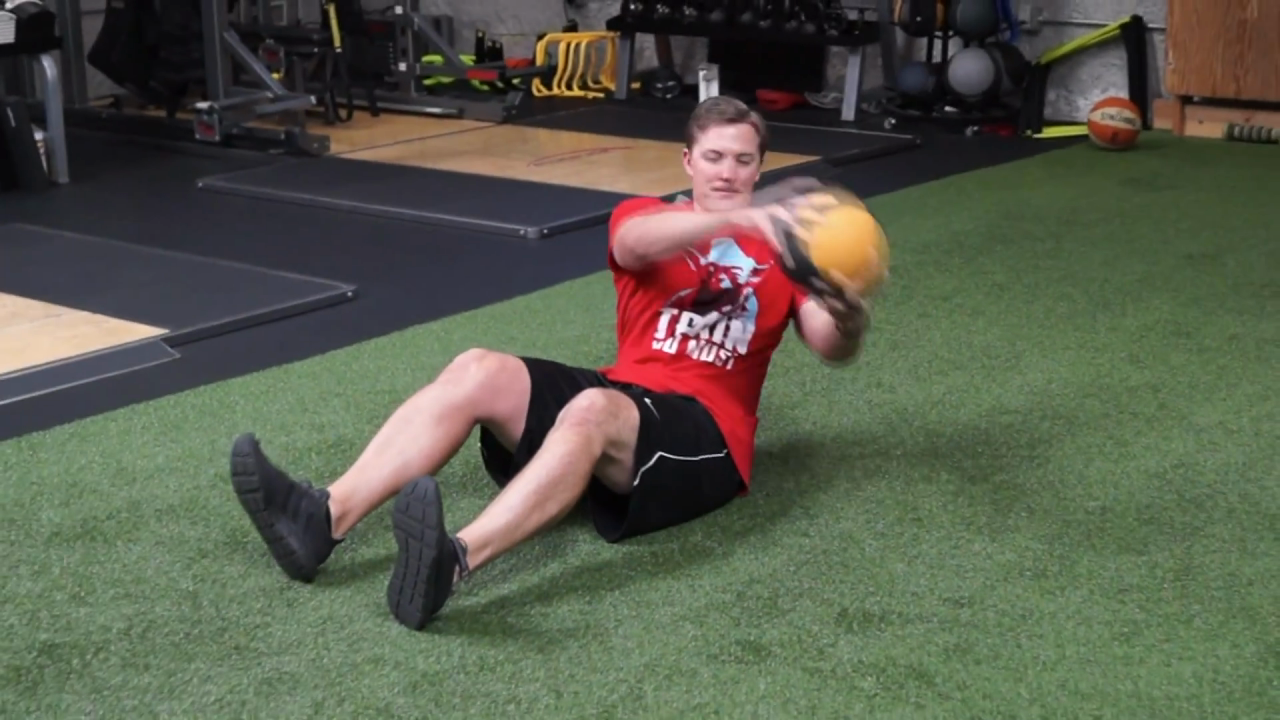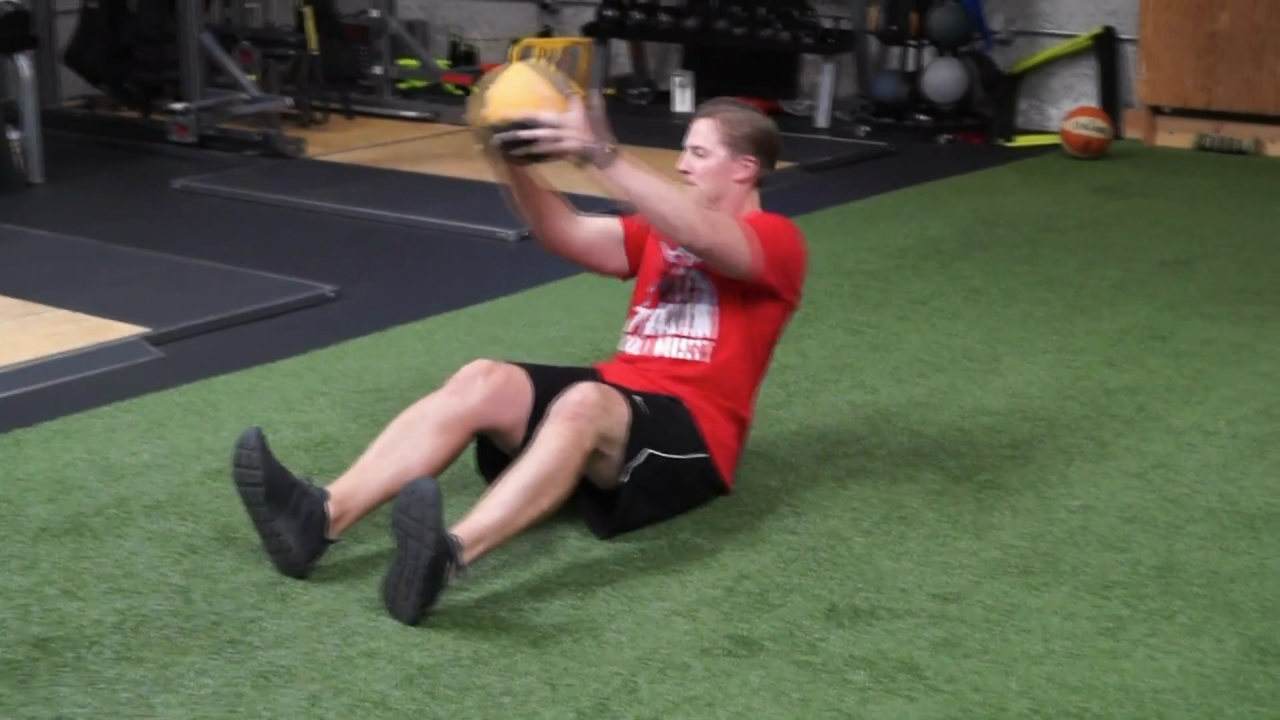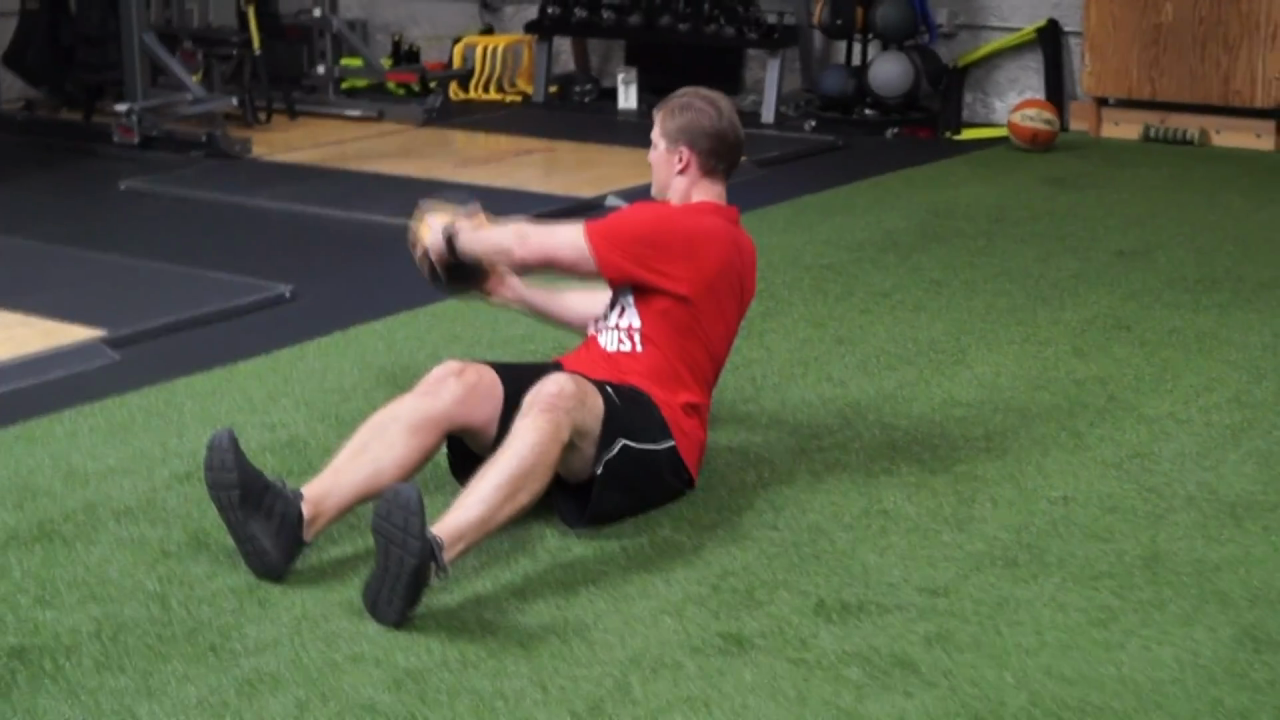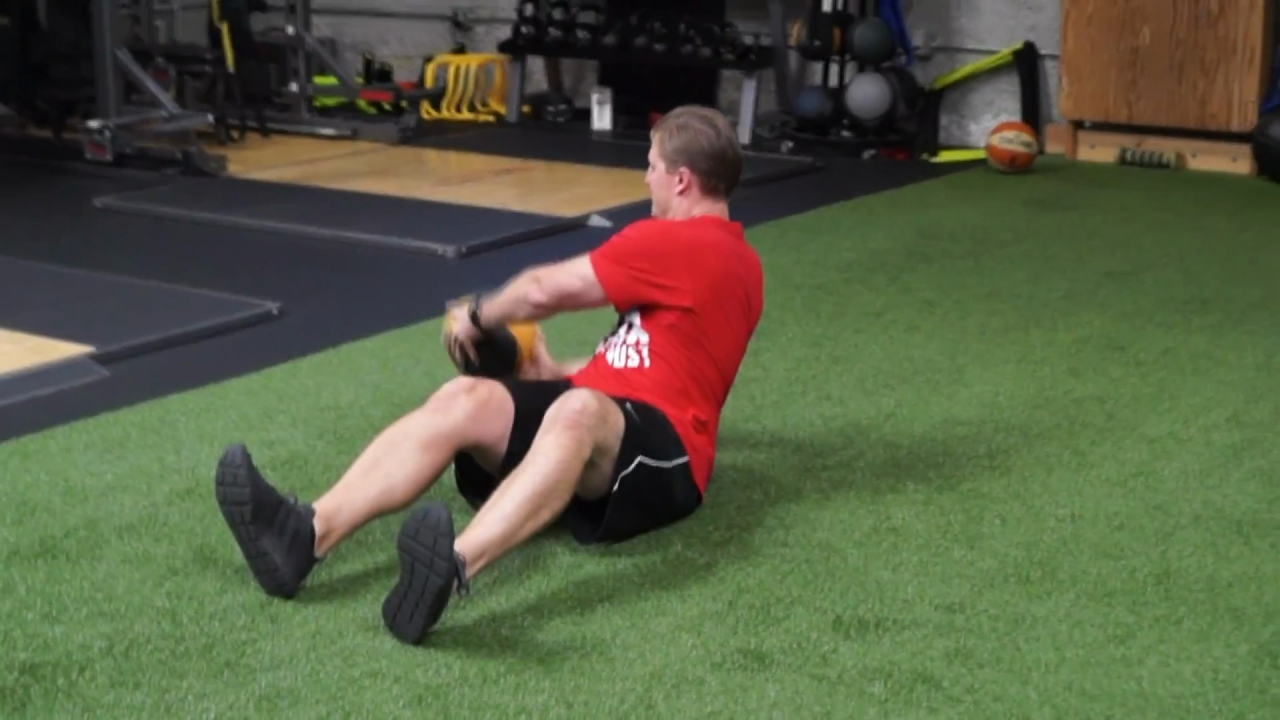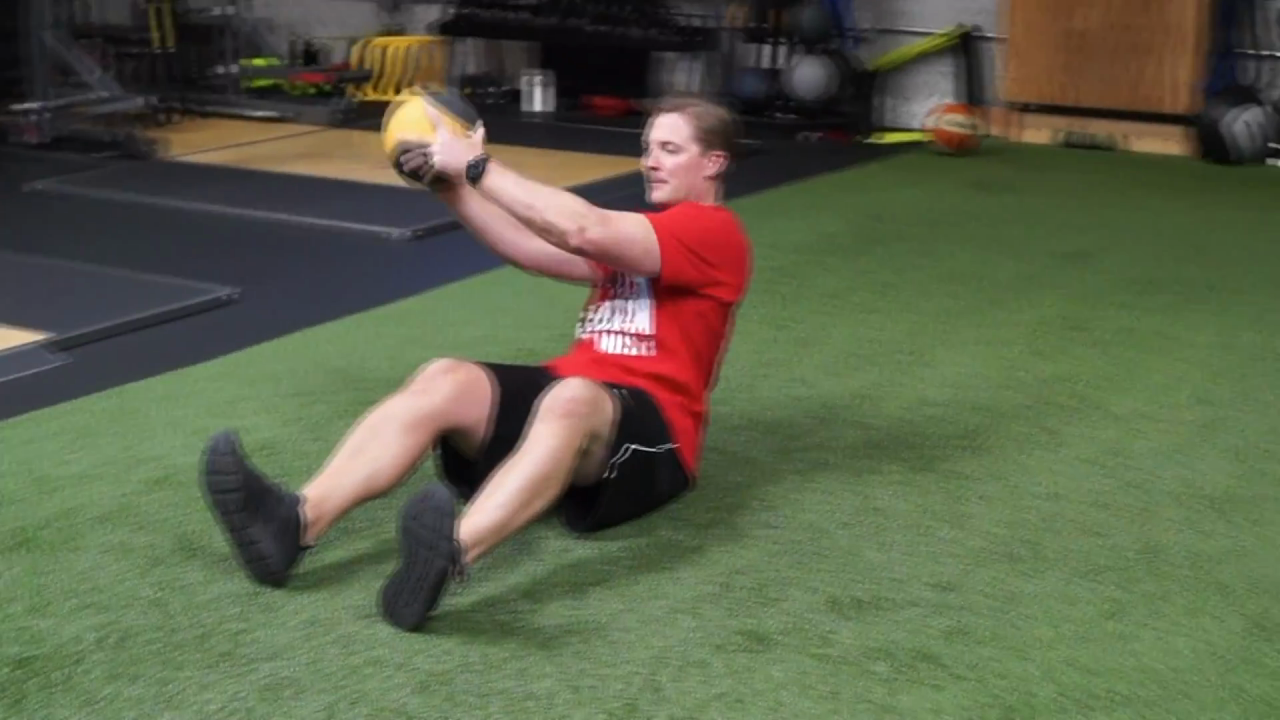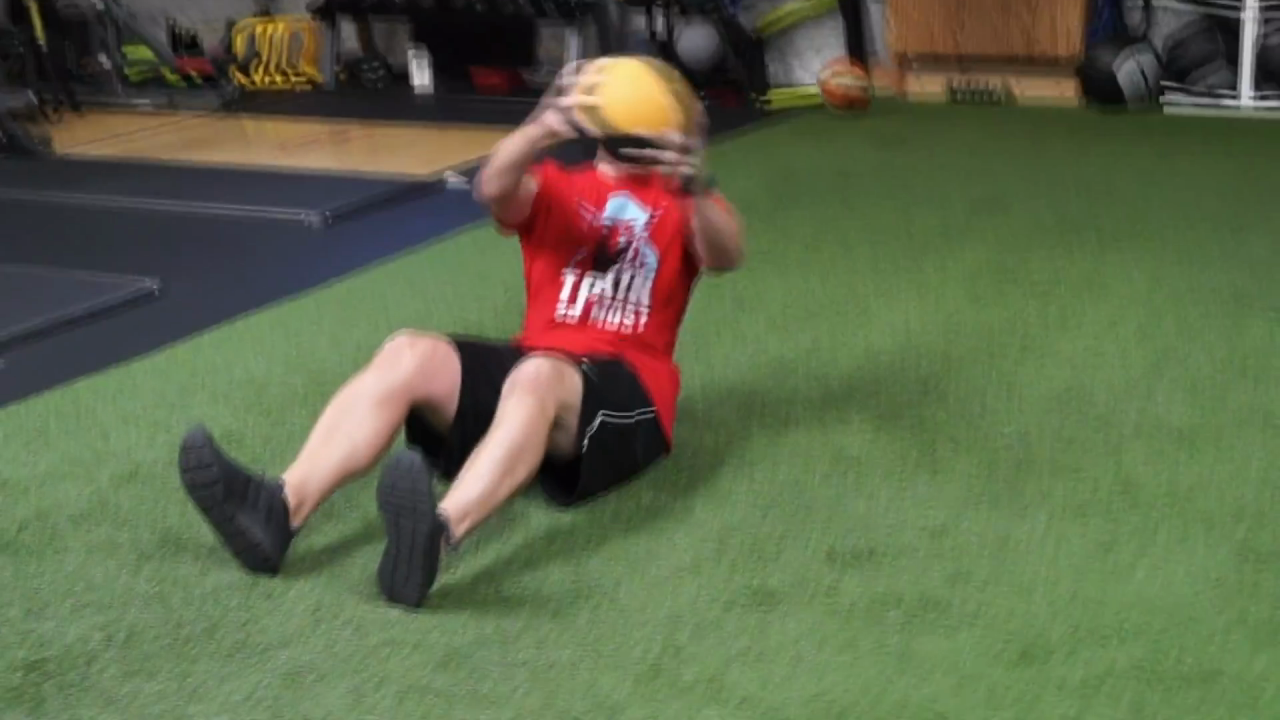
dt=0.5s
person 1, frame 1
left shoulder: (783, 254)
right shoulder: (649, 217)
left elbow: (831, 347)
right elbow: (639, 241)
left wrist: (848, 308)
right wrist: (741, 217)
left hip: (704, 433)
right hip: (622, 392)
left knee: (592, 412)
right knee: (478, 371)
left ankle: (454, 561)
right ankle: (326, 517)
person 1, frame 2
left shoulder: (775, 242)
right shoulder: (664, 232)
left elbow: (695, 232)
right elbow: (570, 236)
left wrist: (604, 157)
right wrist: (515, 166)
left hip: (690, 433)
right hip: (617, 392)
left knee: (584, 404)
right knee: (482, 380)
left ankle: (449, 555)
right ankle: (323, 514)
person 1, frame 3
left shoulder: (686, 229)
right shoulder: (702, 233)
left elbow: (532, 246)
left wrist: (453, 236)
right wrist: (514, 291)
left hip: (653, 431)
left knee: (557, 393)
right knee: (452, 382)
left ankle: (430, 555)
right ankle: (296, 517)
person 1, frame 4
left shoulder: (679, 243)
right shoulder: (722, 255)
left elbow: (544, 289)
left wrist: (476, 318)
right wrist: (555, 369)
left hip: (662, 443)
left knee: (578, 410)
right knee: (463, 397)
left ankle: (452, 569)
right ankle: (308, 533)
person 1, frame 5
left shoulder: (713, 233)
right shoulder: (647, 236)
left elbow: (584, 231)
right elbow: (539, 252)
left wrist: (478, 167)
right wrist: (457, 186)
left hip: (649, 425)
right hip: (571, 389)
left knee: (573, 398)
right knee: (446, 380)
left ankle: (451, 554)
right ankle: (295, 522)
person 1, frame 6
left shoulder: (680, 205)
right shoulder: (551, 185)
left elbow: (724, 256)
right elbow: (491, 188)
left wrist: (697, 184)
right wrist: (543, 128)
left hip: (623, 386)
right hip: (532, 363)
left knee: (536, 377)
right knee: (410, 352)
left ankle: (436, 534)
right ankle: (281, 508)
